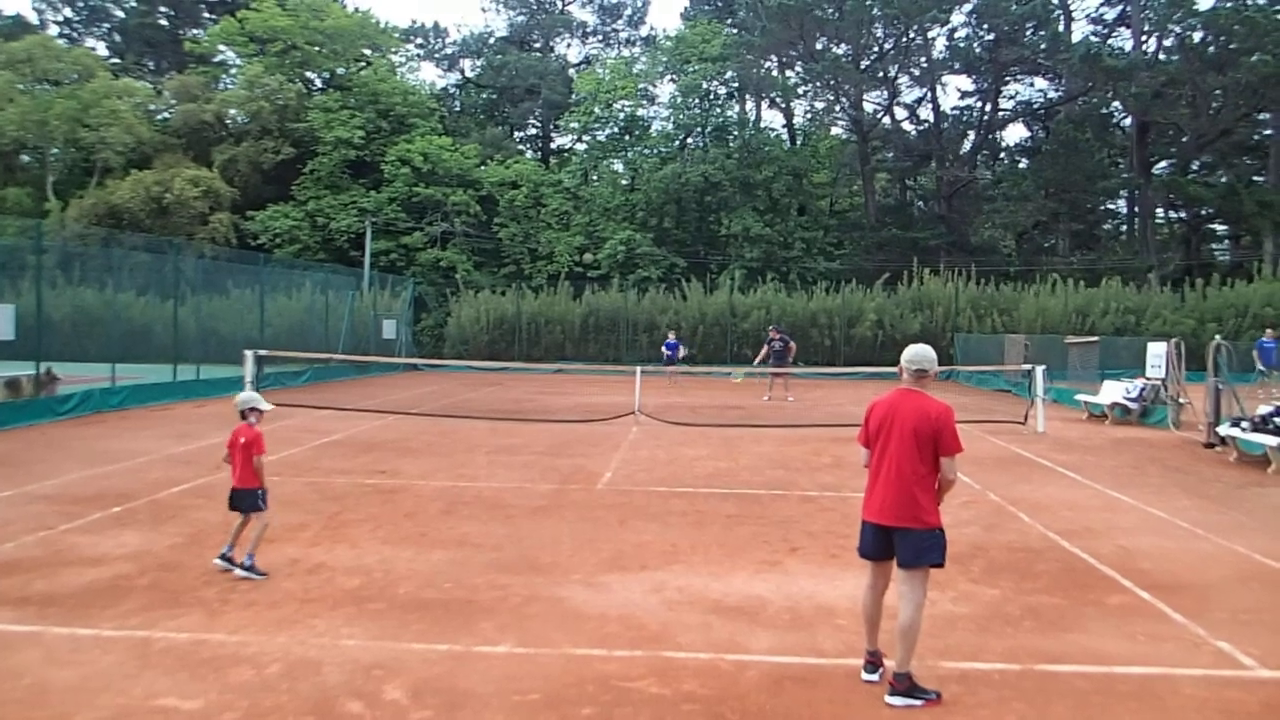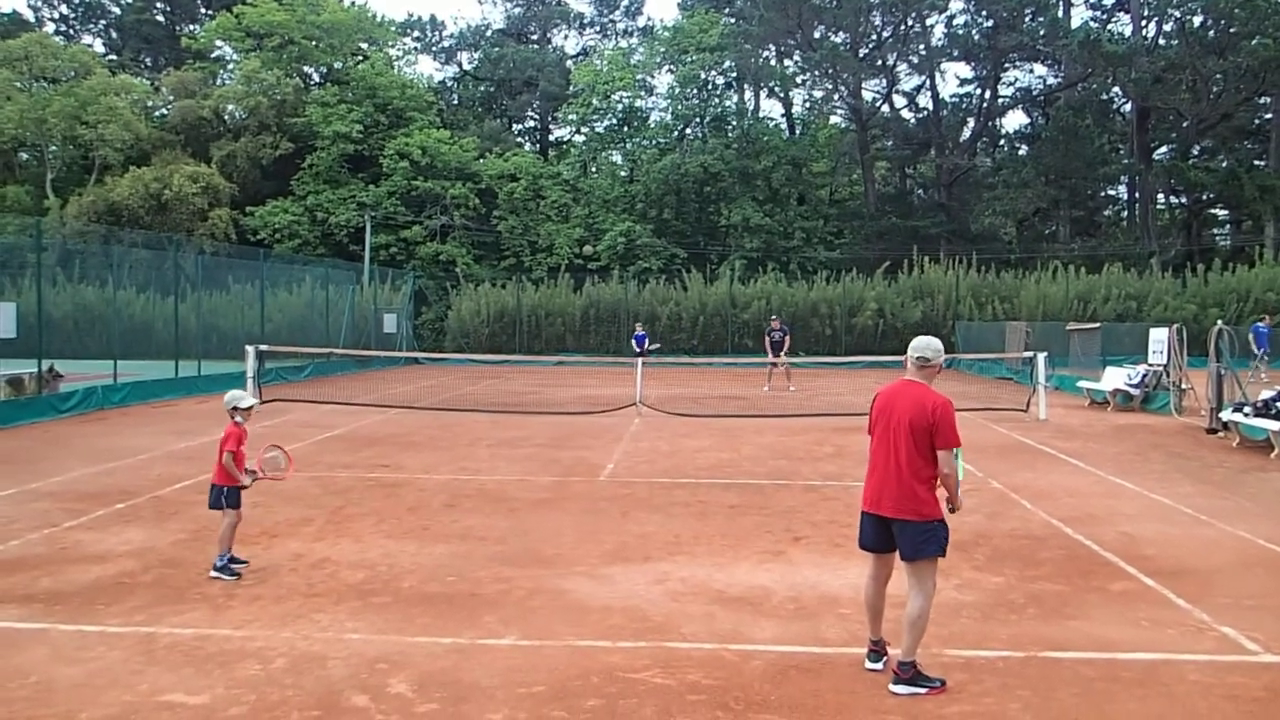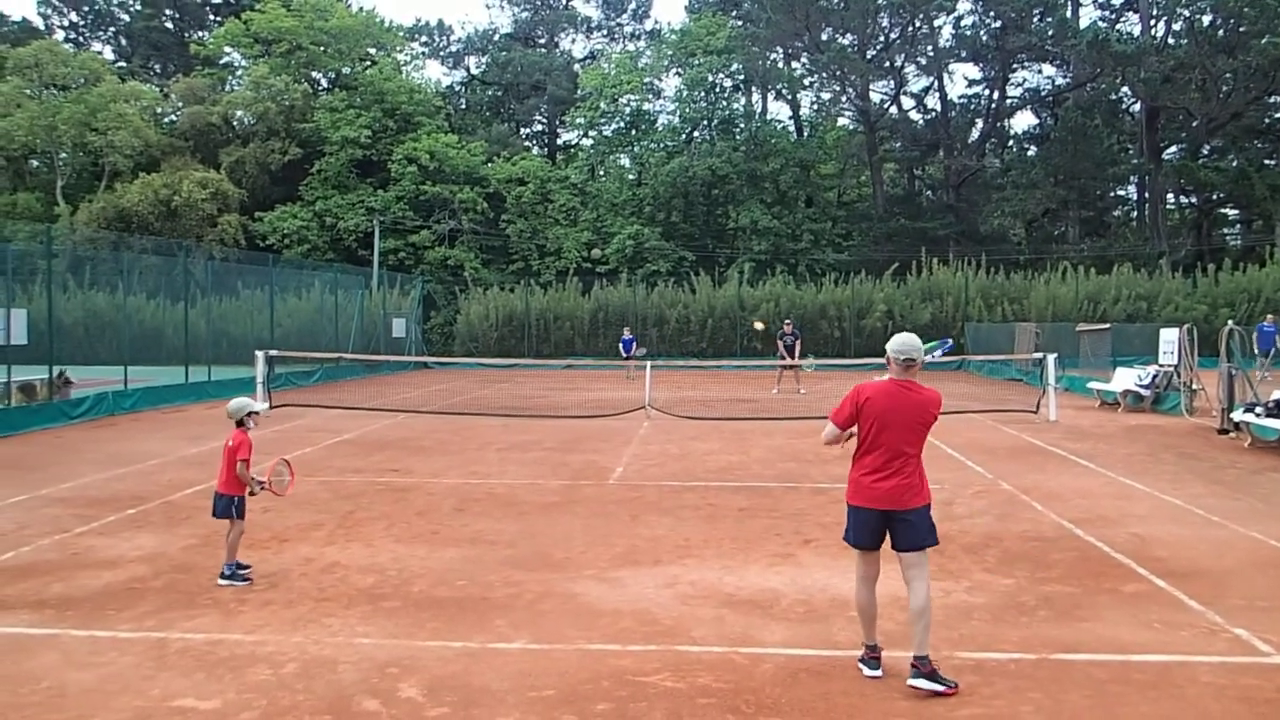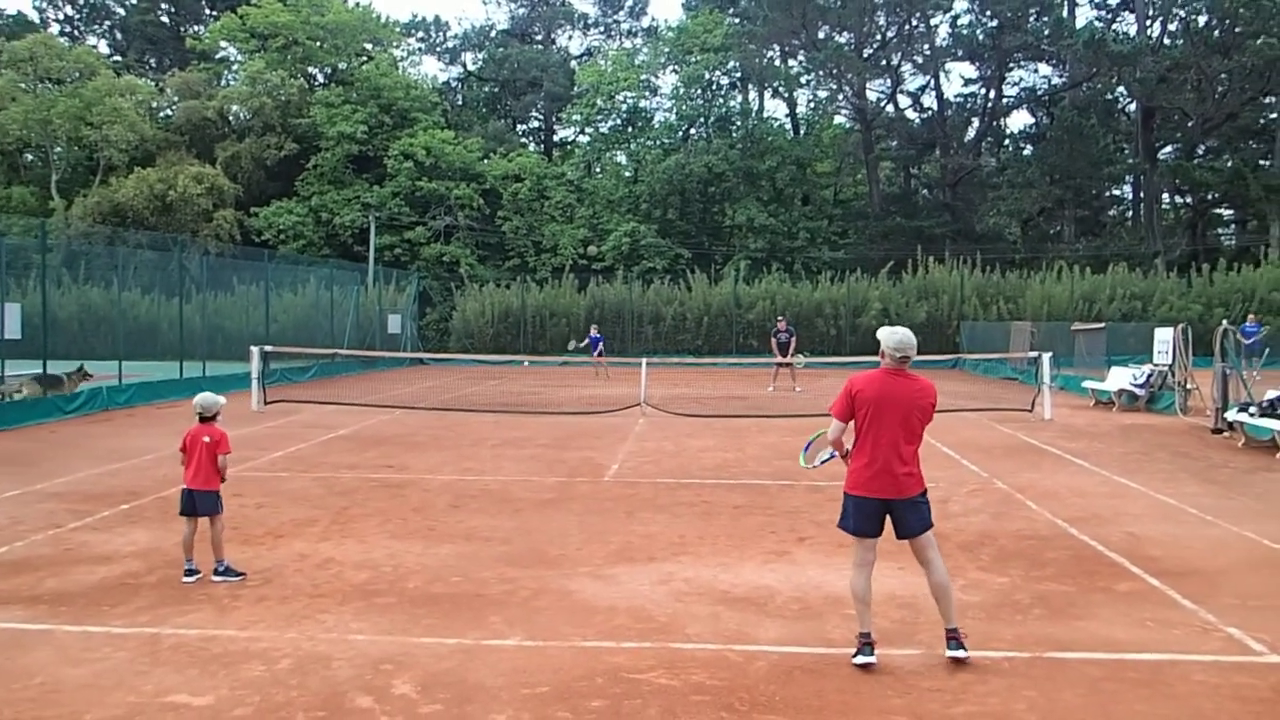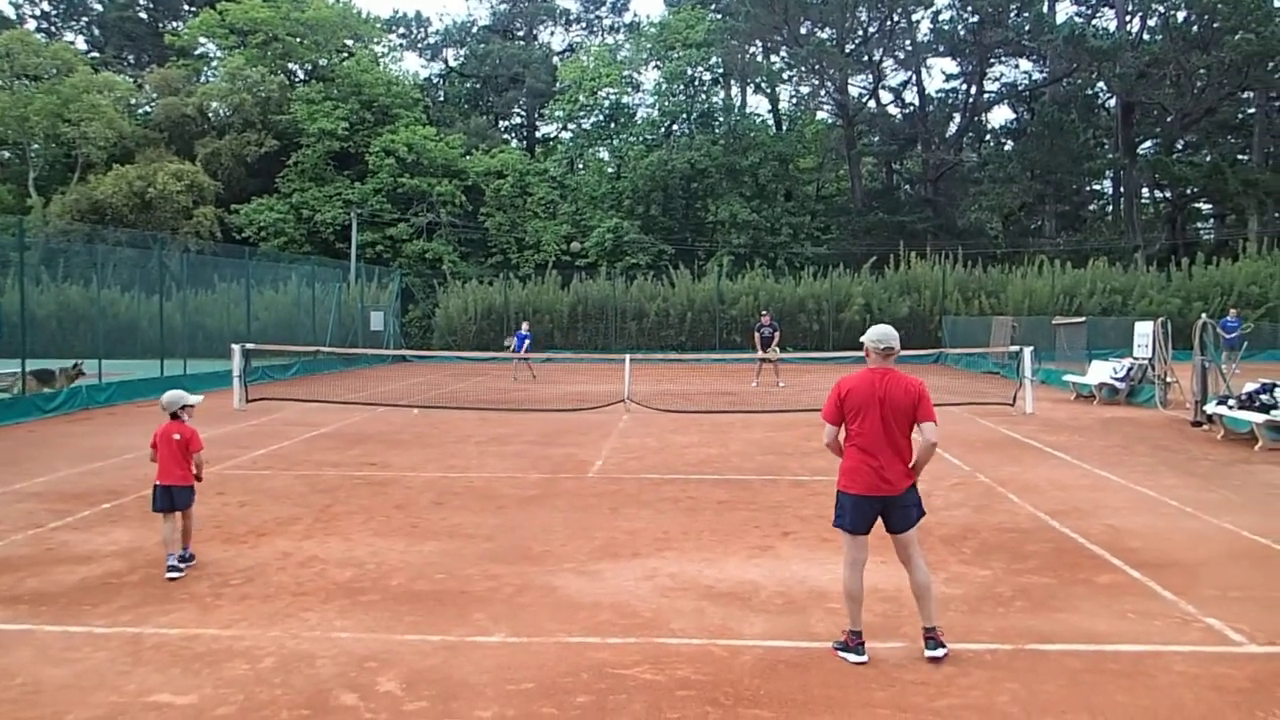
dt=1s
person 1, frame 1
left shoulder: (877, 406)
right shoulder: (939, 413)
left elbow: (867, 460)
right elbow: (949, 474)
right wrist: (937, 497)
left hip: (877, 510)
right hip: (917, 516)
left knee: (876, 583)
right knee: (912, 595)
left ankle: (872, 659)
right ankle: (900, 682)
person 1, frame 2
left shoulder: (882, 396)
right shoulder: (938, 405)
right elbow: (947, 468)
right wrist: (954, 498)
left hip: (875, 500)
right hip: (916, 508)
left knee: (878, 574)
right knee: (922, 588)
left ankle: (875, 648)
right ankle: (905, 671)
person 1, frame 3
left shoulder: (864, 392)
right shoulder: (932, 400)
left elbow: (828, 438)
left wrist: (850, 433)
left hip: (864, 497)
right hip: (910, 500)
left knee: (866, 577)
right knee: (918, 580)
left ankle: (871, 654)
right ankle: (920, 664)
person 1, frame 4
left shoulder: (857, 384)
right shoulder: (927, 390)
left elbow: (833, 436)
left wrist: (845, 454)
left hip: (864, 487)
right hip: (908, 487)
left knee: (862, 564)
right knee: (932, 560)
left ankle: (865, 644)
right ankle: (952, 637)
person 1, frame 5
left shoulder: (845, 385)
right shoulder: (914, 388)
left elbow: (829, 439)
right elbow: (930, 440)
right wrist: (914, 471)
left hip: (855, 486)
right hip: (898, 486)
left knee: (853, 564)
right knee: (913, 559)
left ankle: (855, 640)
right ankle: (931, 636)
person 2, frame 1
left shoulder: (236, 431)
right shoulder: (256, 433)
left elbow: (227, 458)
right elbow: (258, 463)
right wrist: (263, 483)
left hip: (238, 484)
right hip: (252, 486)
left knee: (245, 518)
right knee: (262, 522)
left ankle: (226, 555)
right ankle: (247, 564)
person 2, frame 2
left shoulder: (241, 429)
right shoulder: (234, 432)
right elbow: (226, 460)
left wrist: (245, 471)
right wrist: (241, 478)
left hip: (233, 483)
right hip: (224, 484)
left knee: (236, 518)
right knee: (230, 520)
left ankle: (227, 556)
right ankle: (219, 565)
person 2, frame 3
left shoulder: (235, 436)
right shoulder: (244, 440)
right elbow: (240, 470)
left wrist: (252, 479)
right wrist: (252, 486)
left hip: (226, 489)
right hip: (233, 492)
left knee: (235, 527)
right knee: (237, 529)
left ankle: (231, 563)
right ankle: (228, 572)
person 2, frame 4
left shoulder: (190, 432)
right shoulder: (219, 435)
left elbow: (183, 460)
right elbow: (222, 464)
right wrist: (223, 476)
left hip: (190, 486)
right hip: (209, 487)
left knee: (190, 527)
right knee: (216, 526)
left ankle: (189, 568)
right ankle: (220, 568)
person 2, frame 5
left shoulder: (161, 430)
right shoulder: (190, 432)
left elbow: (153, 457)
right elbow: (198, 460)
right wrist: (199, 474)
left hip: (163, 482)
right hip: (183, 482)
left knee: (169, 522)
right knee: (186, 518)
left ankle: (172, 564)
right ankle: (184, 554)
